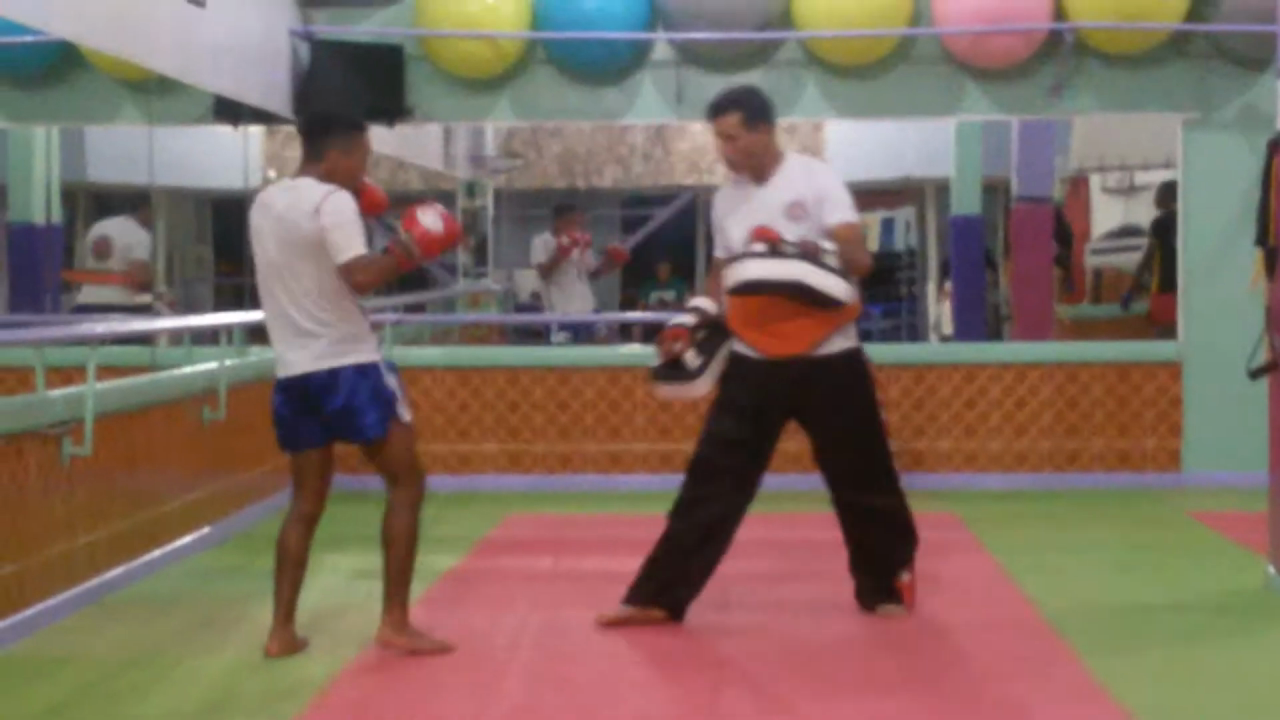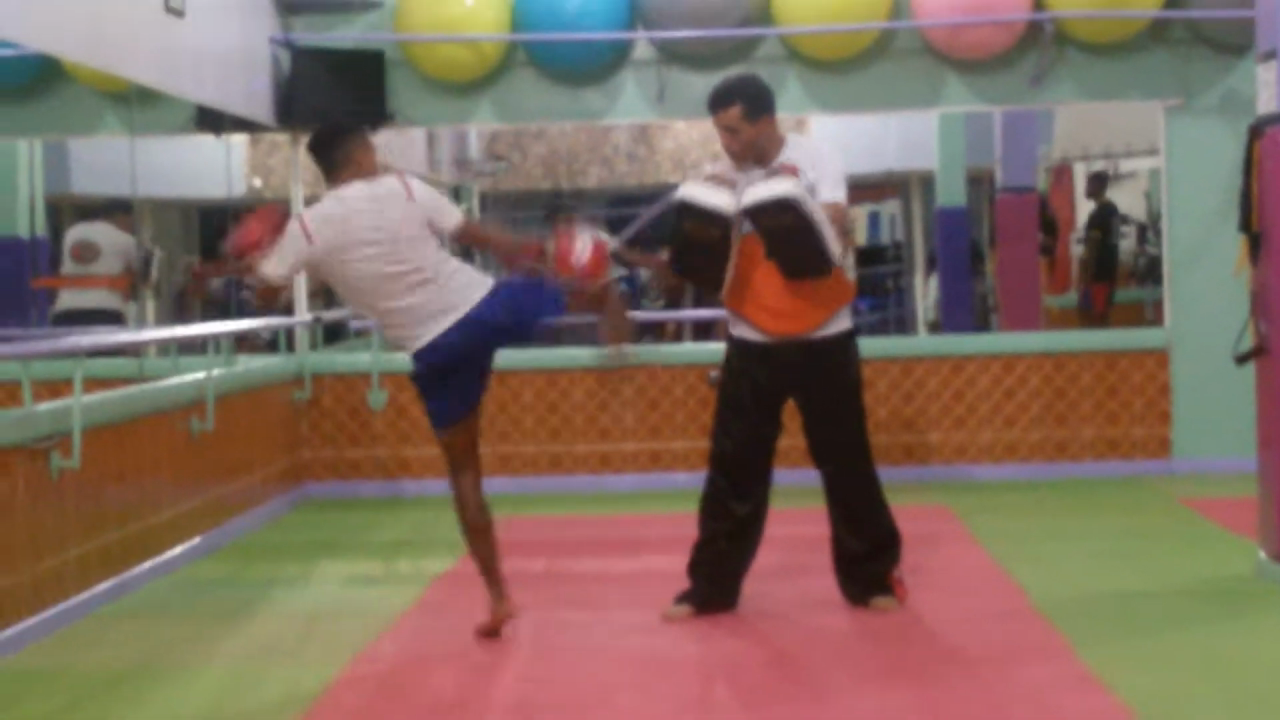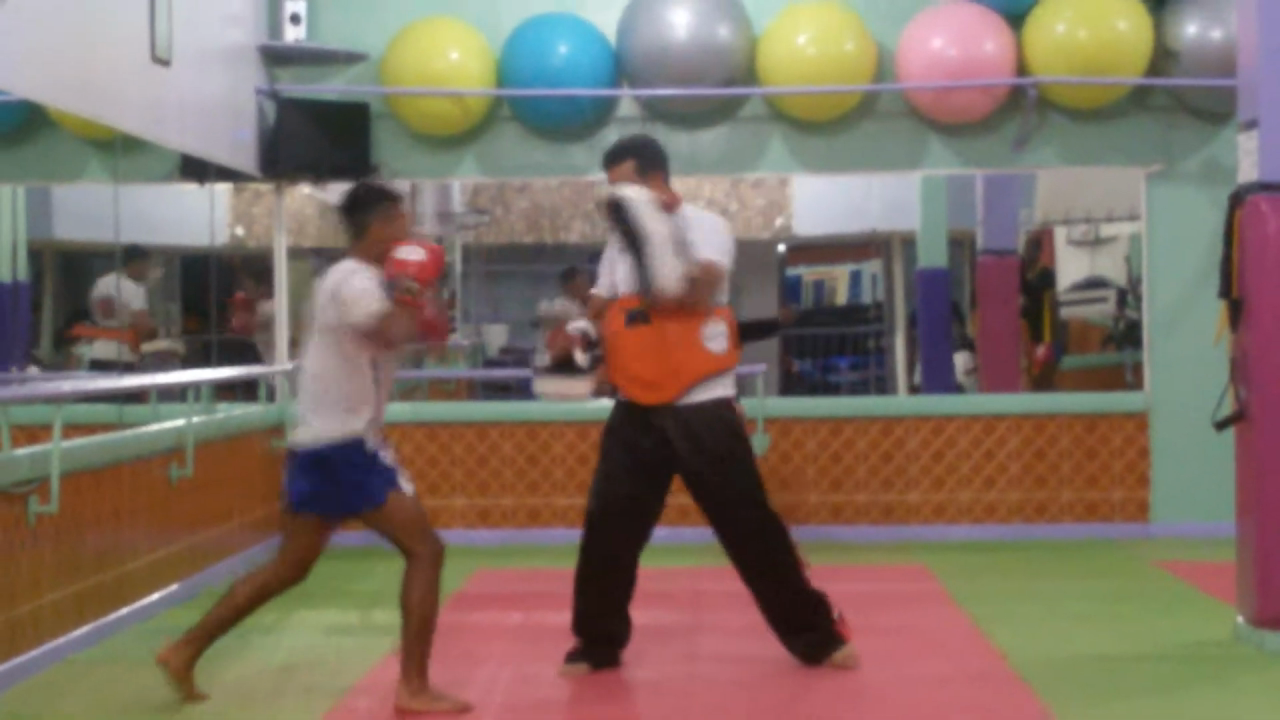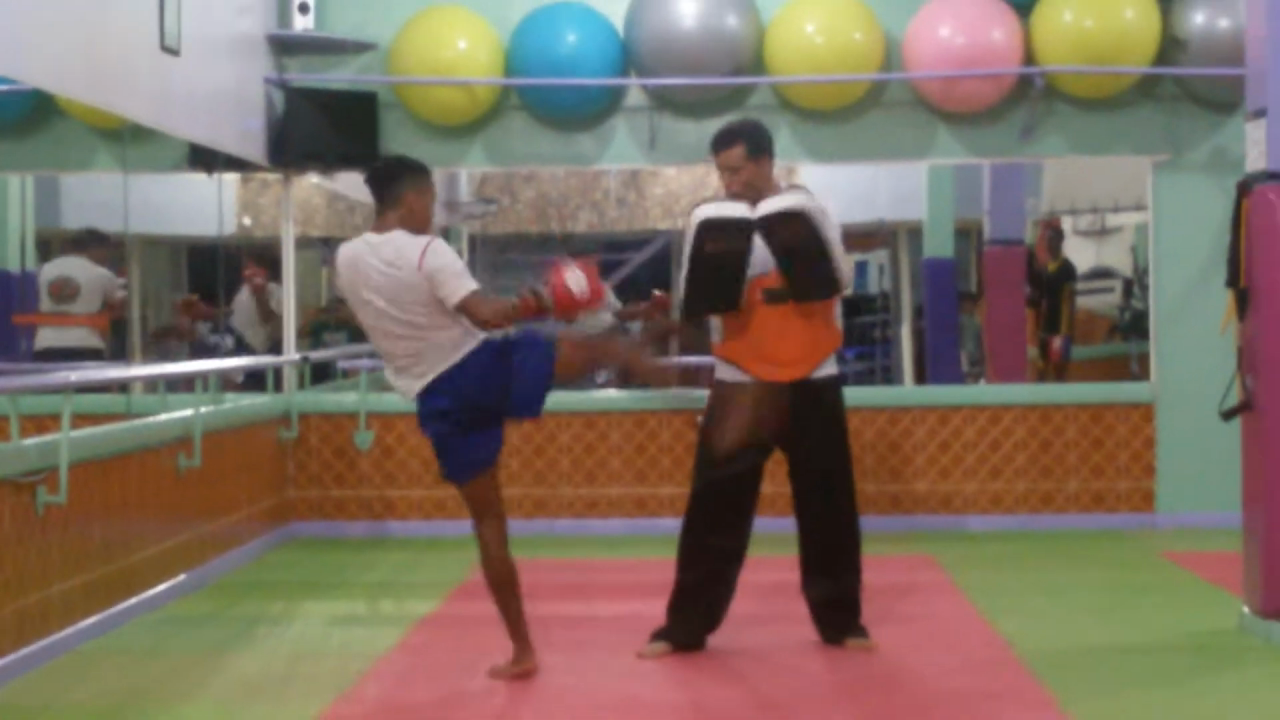
dt=1s
person 1, frame 1
left shoulder: (816, 181)
right shoulder: (726, 200)
left elbow: (859, 258)
left hip: (828, 362)
right hip: (754, 363)
left knee: (864, 478)
right knee: (712, 479)
left ankle: (886, 583)
right ankle: (659, 595)
person 1, frame 2
left shoulder: (816, 162)
right shoulder: (722, 180)
left elbow: (837, 241)
left hip: (823, 341)
right hip: (753, 345)
left knee: (846, 462)
right knee: (734, 467)
left ankle: (871, 576)
right ankle: (712, 586)
person 1, frame 3
left shoulder: (703, 228)
right shoulder: (619, 243)
left elbow: (694, 294)
right elbow: (600, 311)
left hip: (703, 408)
right hip: (636, 412)
left knee: (748, 521)
right knee: (606, 526)
left ankle: (817, 635)
right ankle: (597, 644)
person 1, frame 4
left shoulder: (809, 211)
left elbow: (834, 283)
right elbow: (708, 293)
left hip: (812, 383)
right hip: (740, 384)
left knee: (829, 506)
right knee: (713, 505)
left ankle: (839, 619)
right ankle: (686, 626)
person 2, frame 1
left shoulder: (265, 203)
right shoulder: (335, 201)
right elbow: (363, 277)
right wrist: (404, 254)
left hip: (294, 372)
right hip: (347, 366)
left knee: (306, 502)
right knee: (407, 483)
left ankle: (282, 629)
right ankle: (396, 623)
person 2, frame 2
left shoulder: (305, 227)
right shoulder: (403, 190)
left elbow: (263, 289)
right elbow: (482, 238)
left wrist: (253, 249)
right wrist: (548, 254)
left hip: (435, 354)
right hip: (478, 309)
left knee: (464, 474)
left ankle: (496, 599)
person 2, frame 3
left shoulder: (352, 278)
right shoulder: (355, 282)
right elbow: (392, 335)
right wrist: (409, 297)
left hip: (316, 443)
right hip: (343, 448)
left knee: (287, 566)
right knee: (425, 550)
left ankle: (184, 651)
person 2, frame 4
left shoulder: (347, 260)
right shoulder: (429, 253)
right elbow: (487, 317)
right wrist: (540, 301)
left hip: (442, 402)
right hip: (484, 368)
left knee: (490, 524)
right knee: (600, 349)
left ankle: (522, 650)
